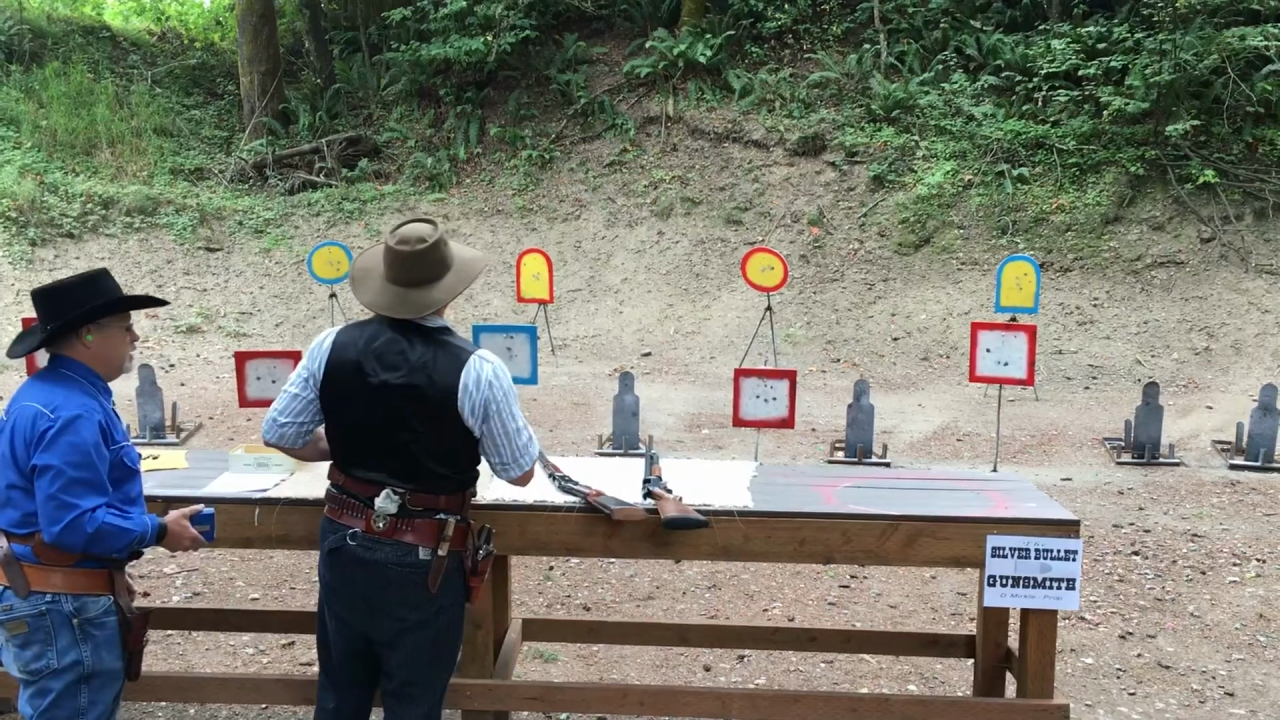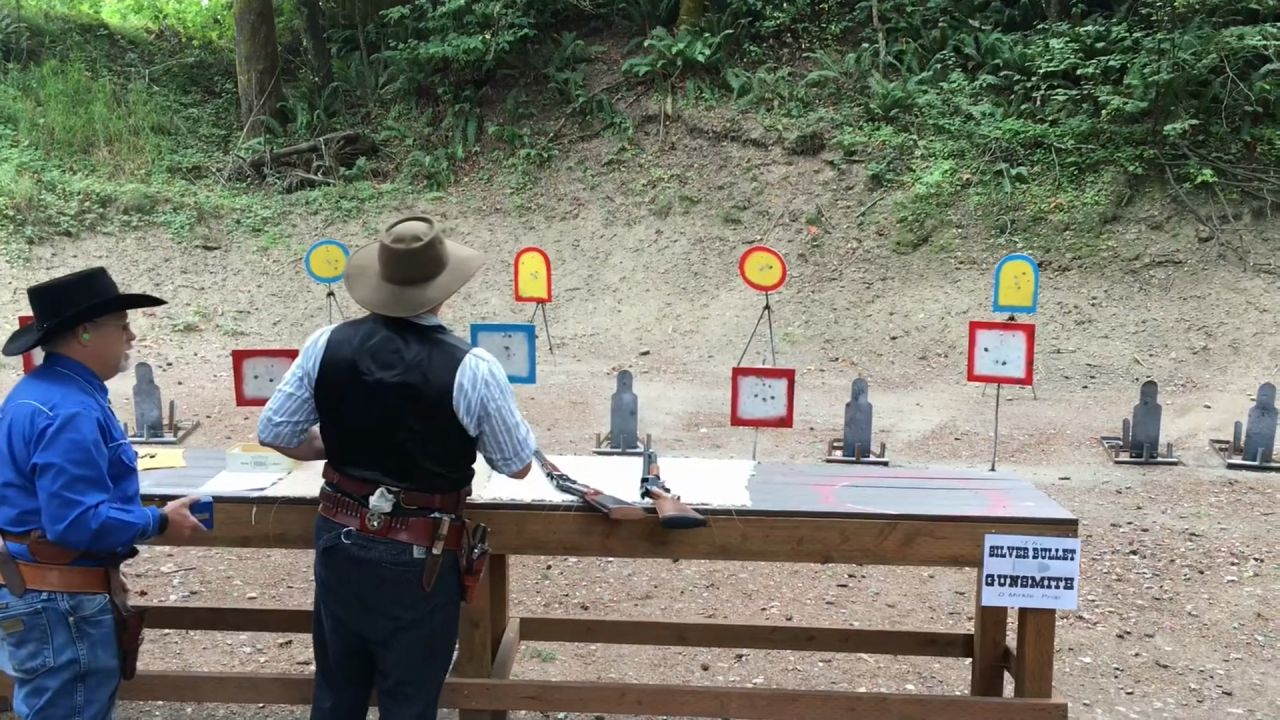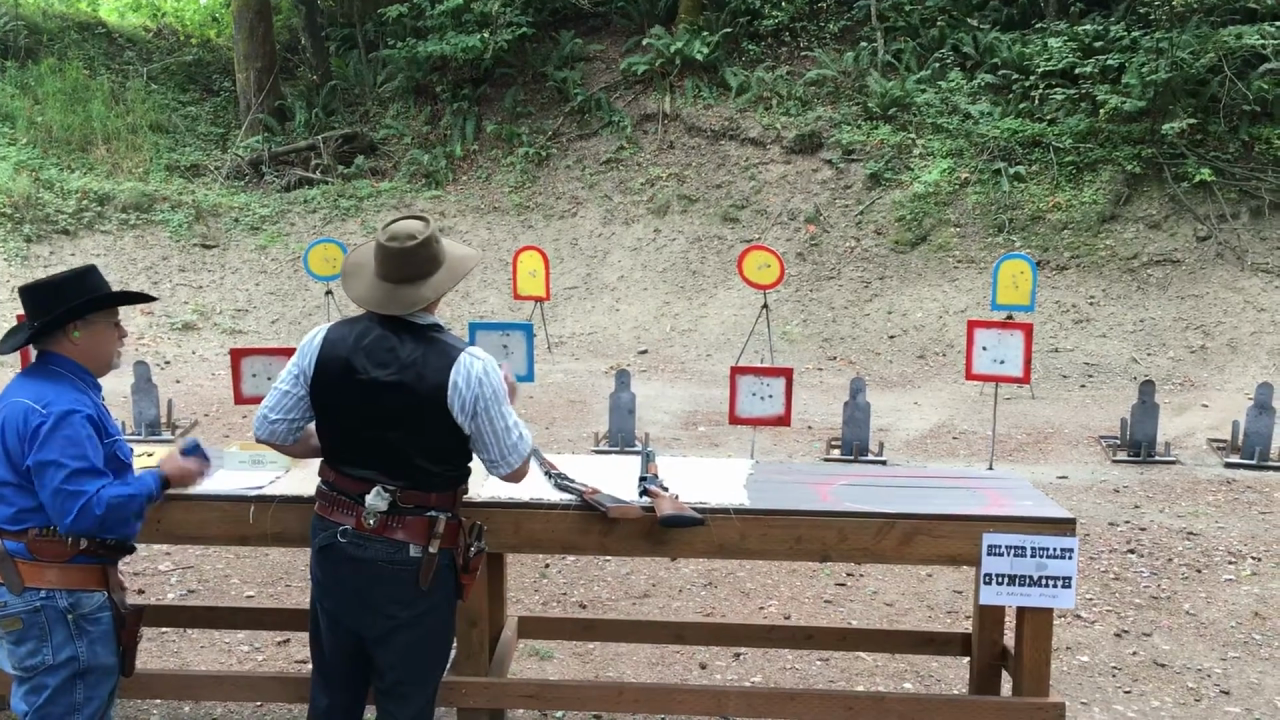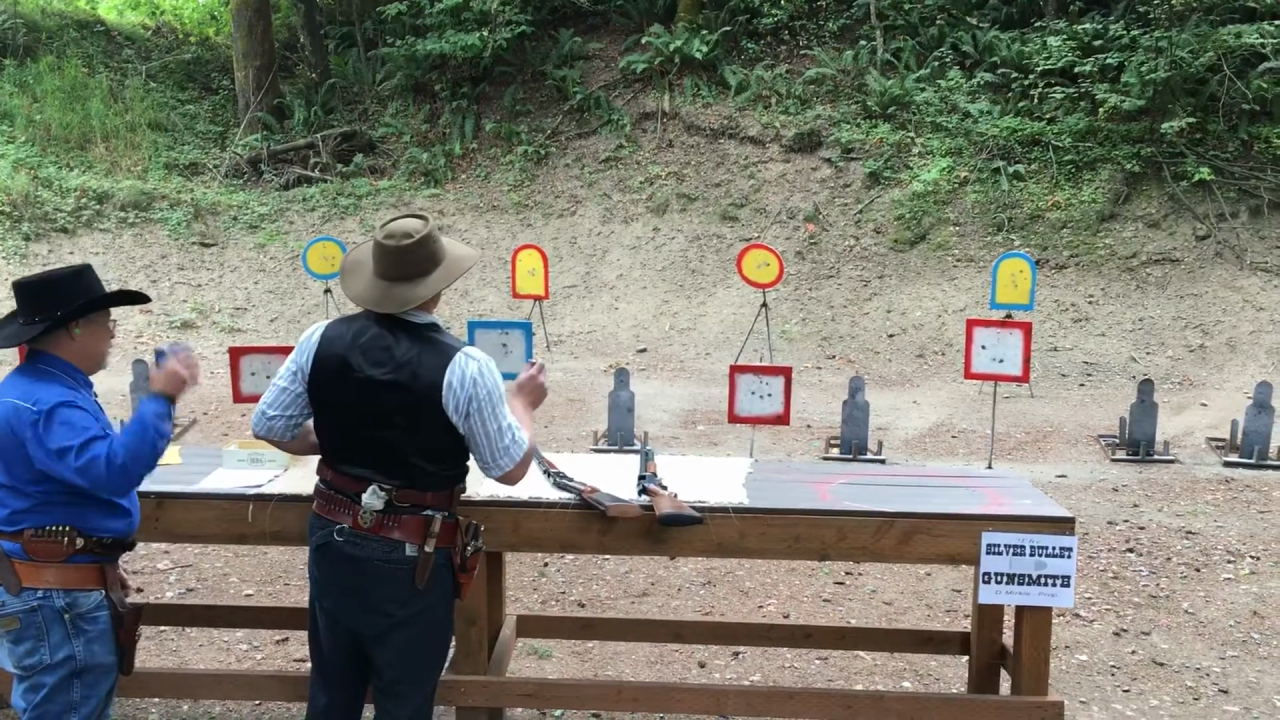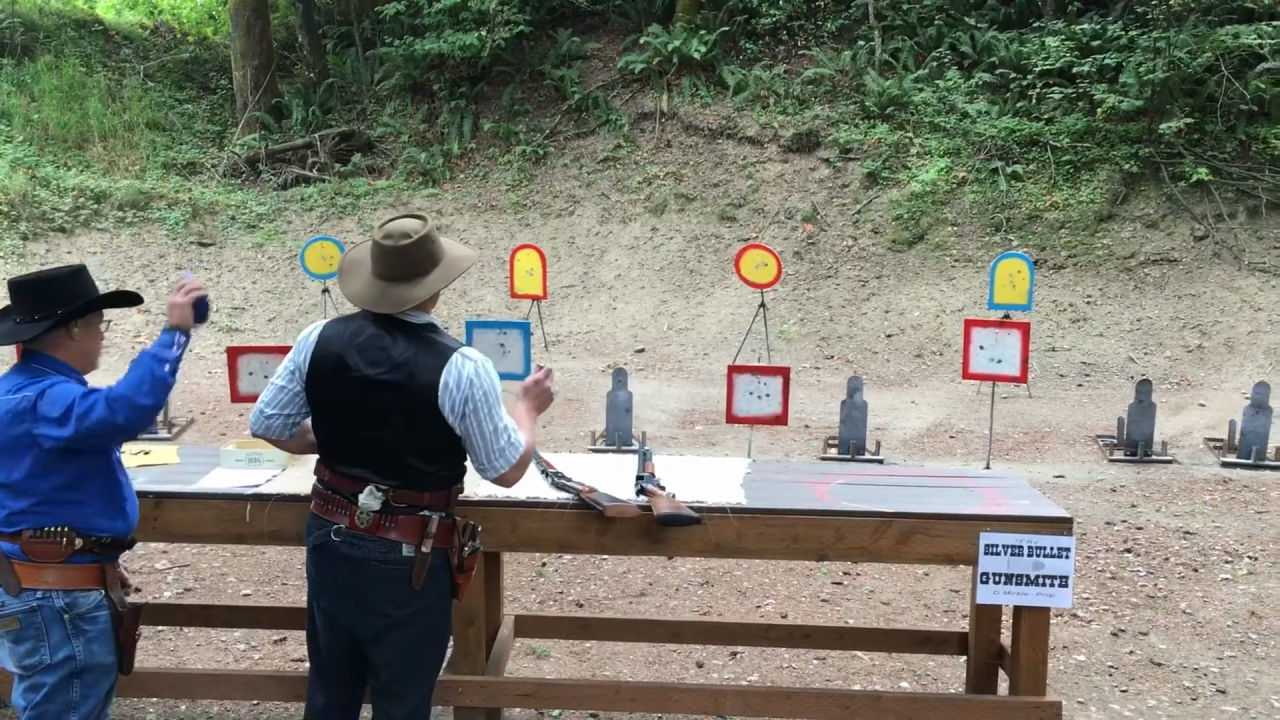
dt=0.2s
person 1, frame 1
left shoulder: (333, 346)
right shoulder: (478, 370)
left elbow: (280, 435)
right elbow: (521, 471)
right wrist: (505, 419)
left hip: (344, 542)
right hip: (424, 560)
person 1, frame 2
left shoulder: (328, 344)
right shoulder: (472, 369)
left elbow: (274, 434)
right elbow: (519, 463)
right wrist: (493, 409)
left hip: (339, 540)
right hip: (418, 559)
person 1, frame 3
left shoulder: (324, 342)
right shoulder: (468, 367)
left elbow: (271, 431)
right elbow: (514, 466)
right wrist: (504, 402)
left hip: (336, 538)
right hip: (414, 557)
person 1, frame 4
left shoulder: (322, 339)
right shoulder: (464, 367)
left elbow: (270, 427)
right elbow: (510, 468)
right wrist: (522, 403)
left hip: (334, 536)
right hip: (412, 556)
person 1, frame 5
left shoulder: (321, 339)
right shoulder: (462, 368)
left elbow: (268, 426)
right elbow: (507, 469)
right wrist: (527, 407)
left hip: (331, 535)
right hip: (410, 556)
person 2, frame 1
left shoulder: (46, 393)
right shoulder: (71, 414)
right elbow: (74, 524)
left wrist: (109, 571)
right wrist: (158, 530)
left hip: (47, 594)
right hip: (65, 604)
person 2, frame 2
left shoulder: (42, 391)
right shoulder: (69, 412)
right elbow: (78, 520)
left wrist: (103, 573)
right wrist: (159, 522)
left hip: (46, 593)
right hip: (60, 601)
person 2, frame 3
left shoulder: (37, 389)
right shoulder: (60, 409)
right elbow: (84, 509)
left wrist: (106, 565)
right wrist: (160, 479)
left hip: (49, 589)
right hip: (57, 598)
person 2, frame 4
right shoulder: (48, 404)
right elbow: (112, 468)
left wrist: (102, 565)
right wrist: (159, 399)
left hip: (56, 585)
right hip: (57, 595)
person 2, frame 5
right shoulder: (40, 399)
right elbow: (125, 411)
left wrist: (101, 563)
right wrist: (174, 332)
left hip: (59, 584)
right hip: (57, 595)
